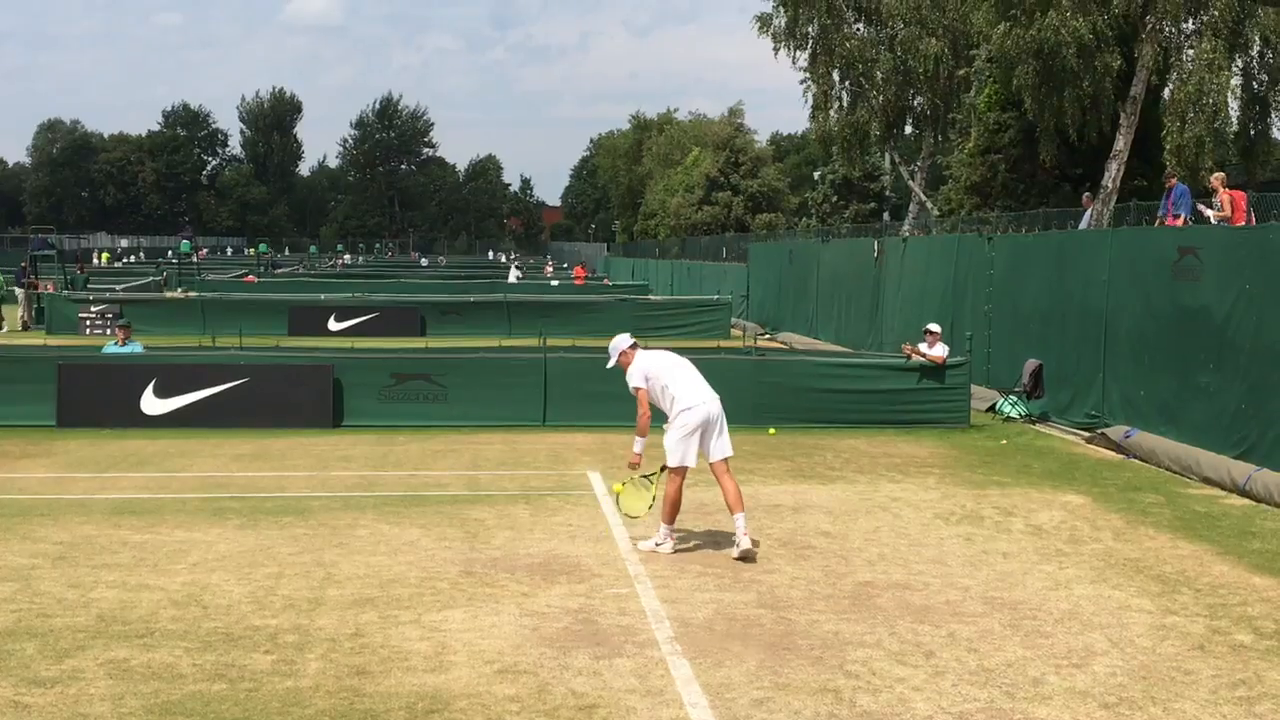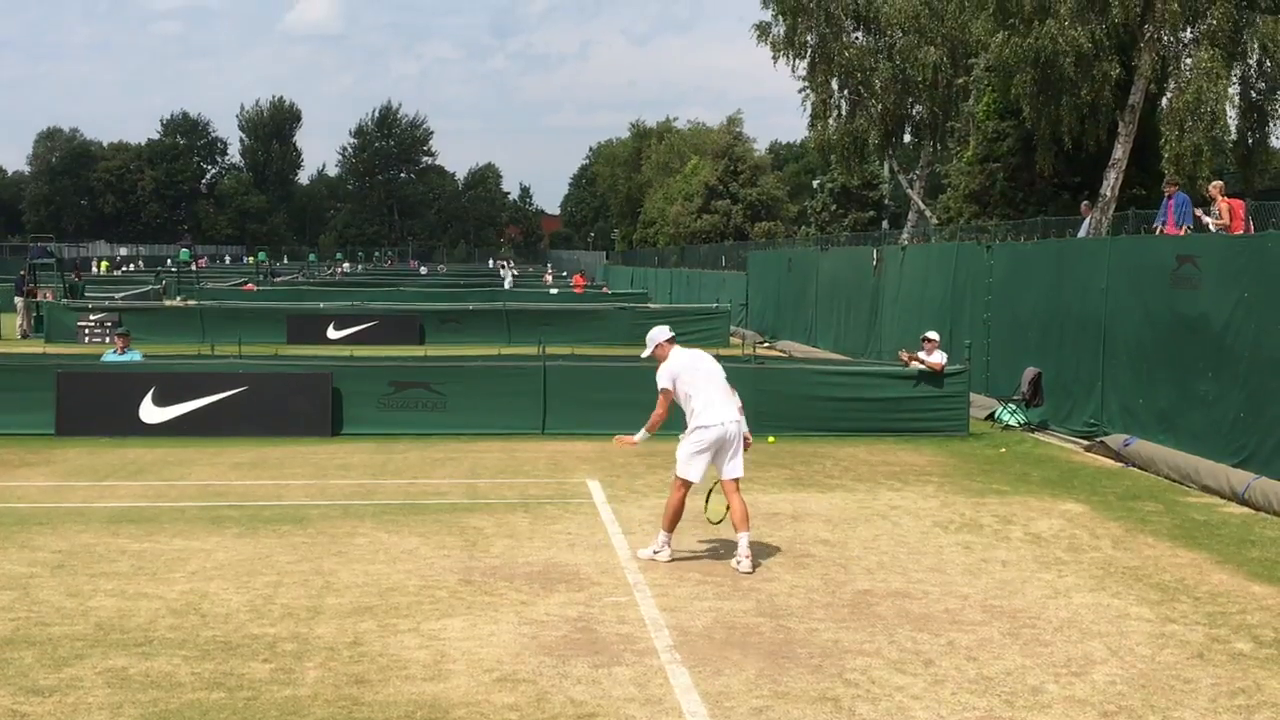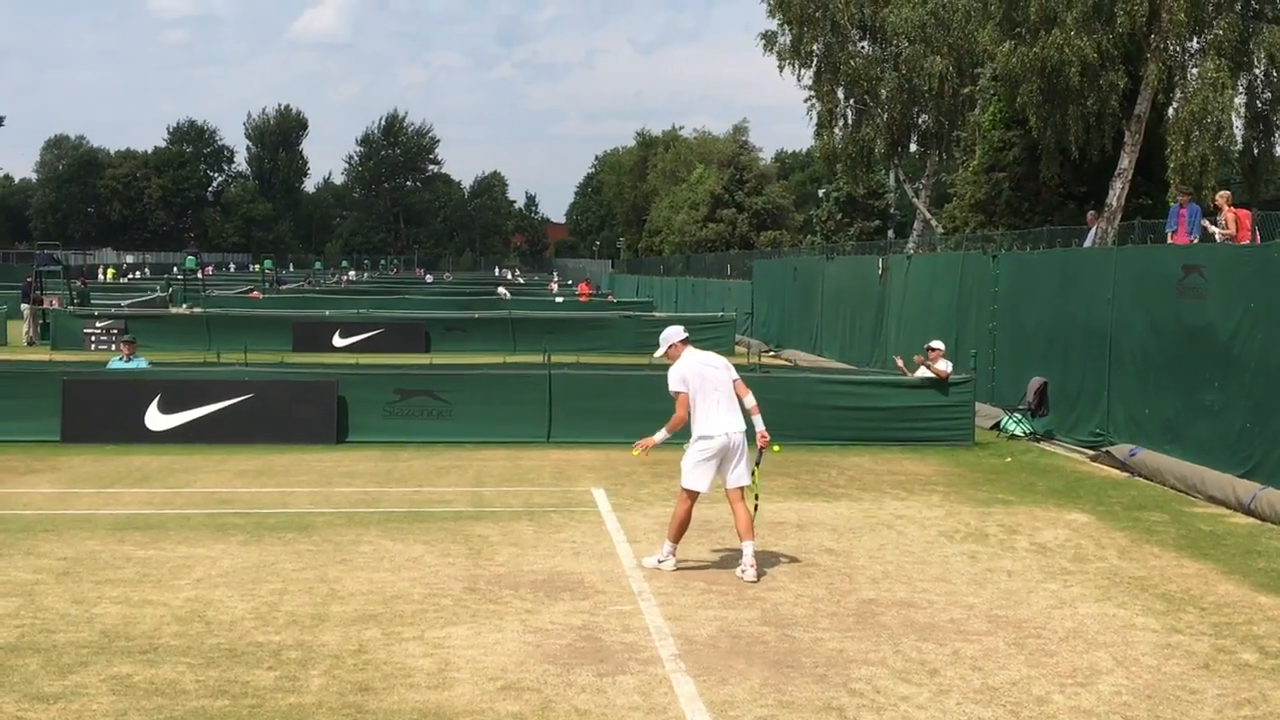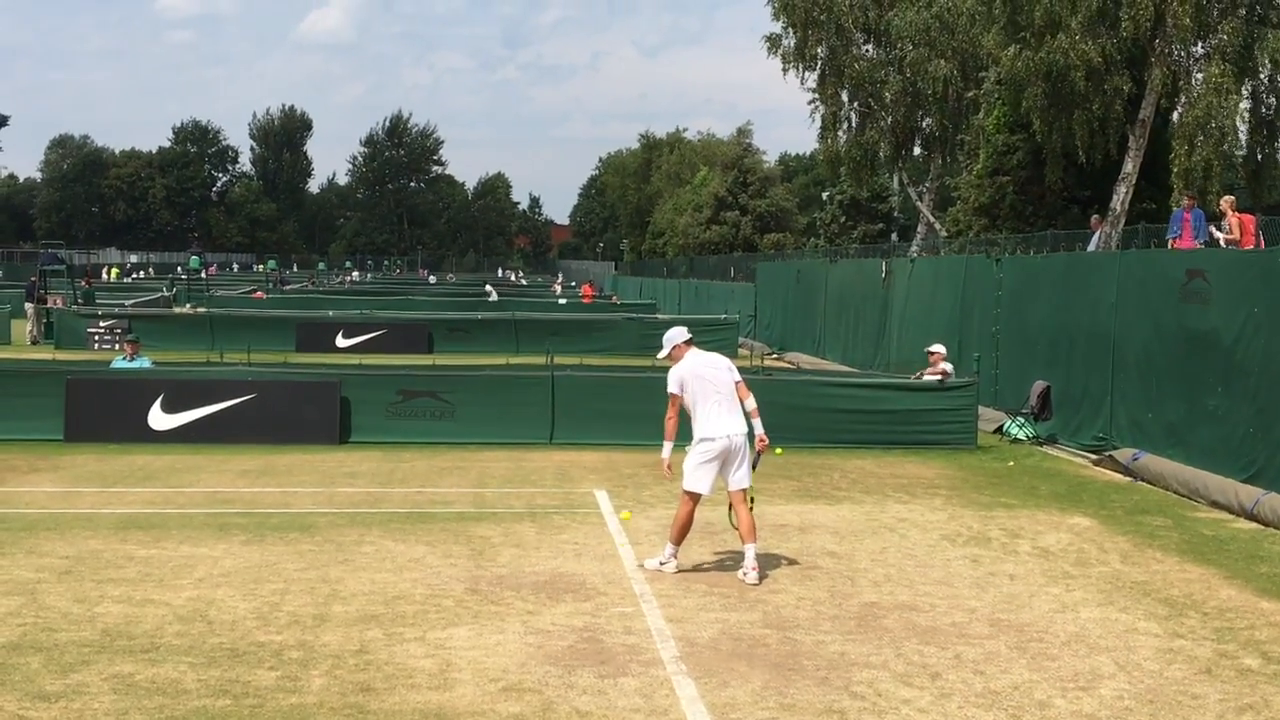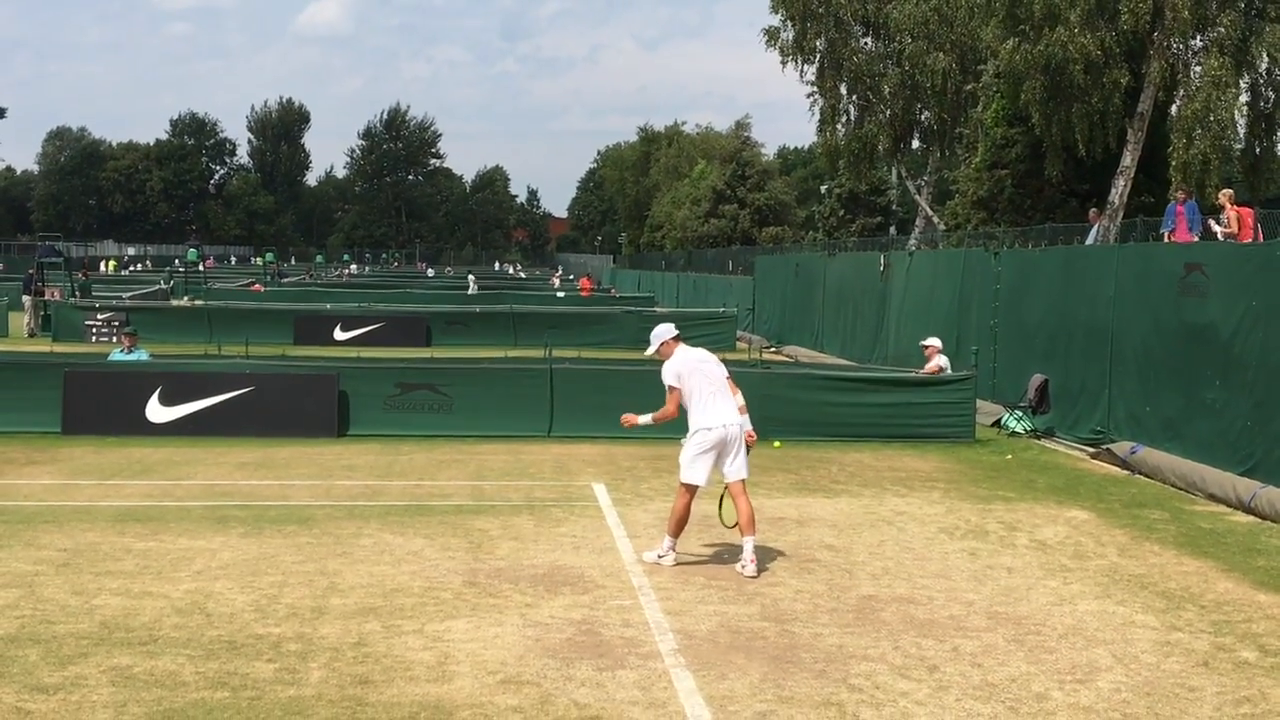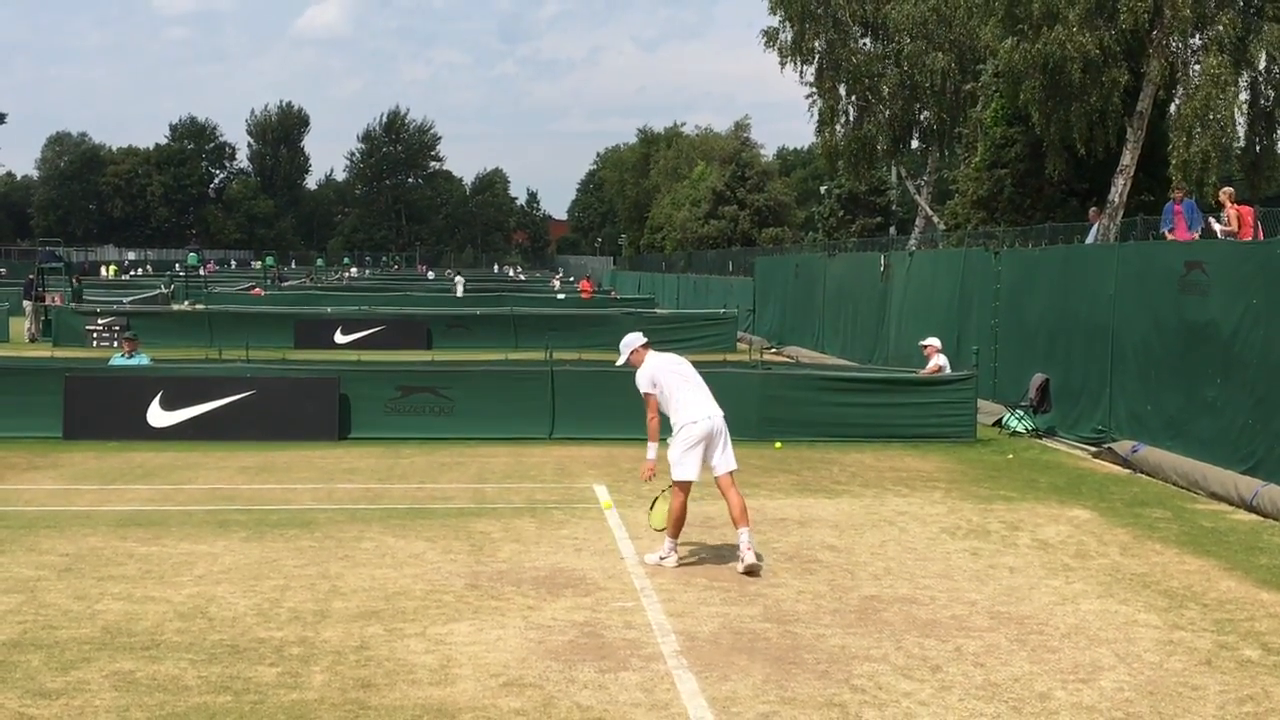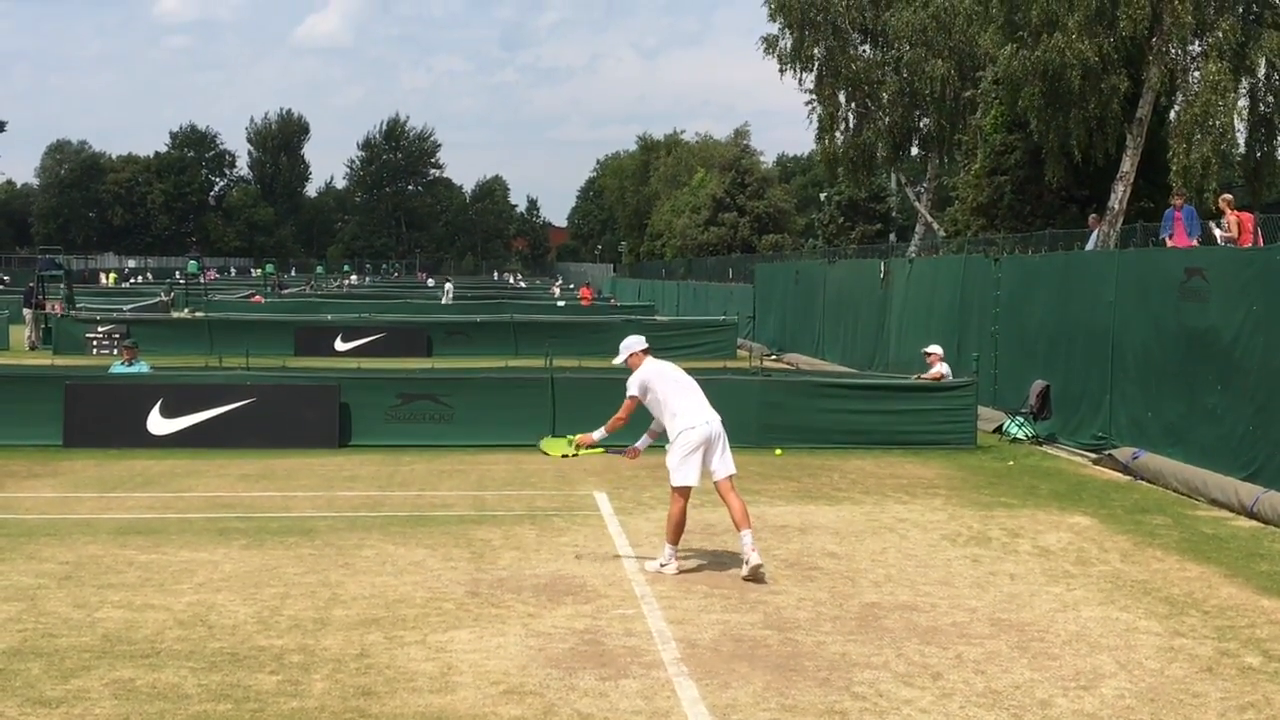
dt=0.4s
person 1, frame 1
left shoulder: (635, 369)
right shoulder: (664, 355)
left elbow: (644, 413)
left wrist: (637, 450)
left hip: (689, 412)
right hip: (712, 405)
left knee: (675, 476)
right knee: (723, 472)
left ankle: (664, 538)
right ankle: (742, 536)
person 1, frame 2
left shoulder: (667, 367)
right shoulder: (705, 355)
left elbow: (661, 413)
right elbow: (732, 395)
left wrist: (637, 437)
right wrist: (743, 430)
left hip: (705, 428)
right hip: (730, 425)
left knee: (680, 488)
right knee: (732, 490)
left ankle: (662, 547)
right ankle: (743, 554)
person 1, frame 3
left shoulder: (678, 369)
right shoulder: (718, 359)
left elbow: (682, 416)
right elbow: (746, 394)
left wrist: (656, 438)
right wrist: (760, 428)
left hip: (708, 438)
right hip: (736, 434)
left knee: (686, 498)
right knee: (737, 499)
left ankle: (667, 556)
right ankle: (749, 563)
person 1, frame 4
left shoulder: (679, 371)
right shoulder: (722, 360)
left elbow: (672, 416)
right elbow: (747, 397)
left wrist: (666, 453)
right wrist: (759, 431)
left hip: (710, 440)
right hip: (738, 436)
left knee: (688, 500)
right knee: (741, 502)
left ankle: (668, 558)
right ankle: (750, 565)
person 1, frame 5
left shoulder: (672, 365)
right shoulder: (708, 355)
left elbow: (672, 410)
right elbow: (735, 393)
left wrist: (641, 420)
right wrist: (748, 426)
left hip: (706, 430)
right hip: (734, 426)
left knee: (685, 493)
right knee: (739, 493)
left ankle: (667, 551)
right ankle: (749, 558)
person 1, frame 6
left shoulder: (645, 371)
right shoulder: (675, 359)
left elbow: (653, 417)
left wrist: (651, 457)
left hip: (691, 425)
right hip: (715, 419)
left knee: (679, 492)
right knee: (728, 486)
left ankle: (669, 553)
right ankle: (747, 550)
person 1, frame 7
left shoulder: (640, 376)
right shoulder: (668, 367)
left elbow: (622, 417)
left wrist: (595, 436)
right wrist: (640, 446)
left hip: (690, 432)
right hip: (713, 425)
left knee: (679, 498)
right knee: (728, 490)
left ankle: (669, 560)
right ankle: (750, 552)
